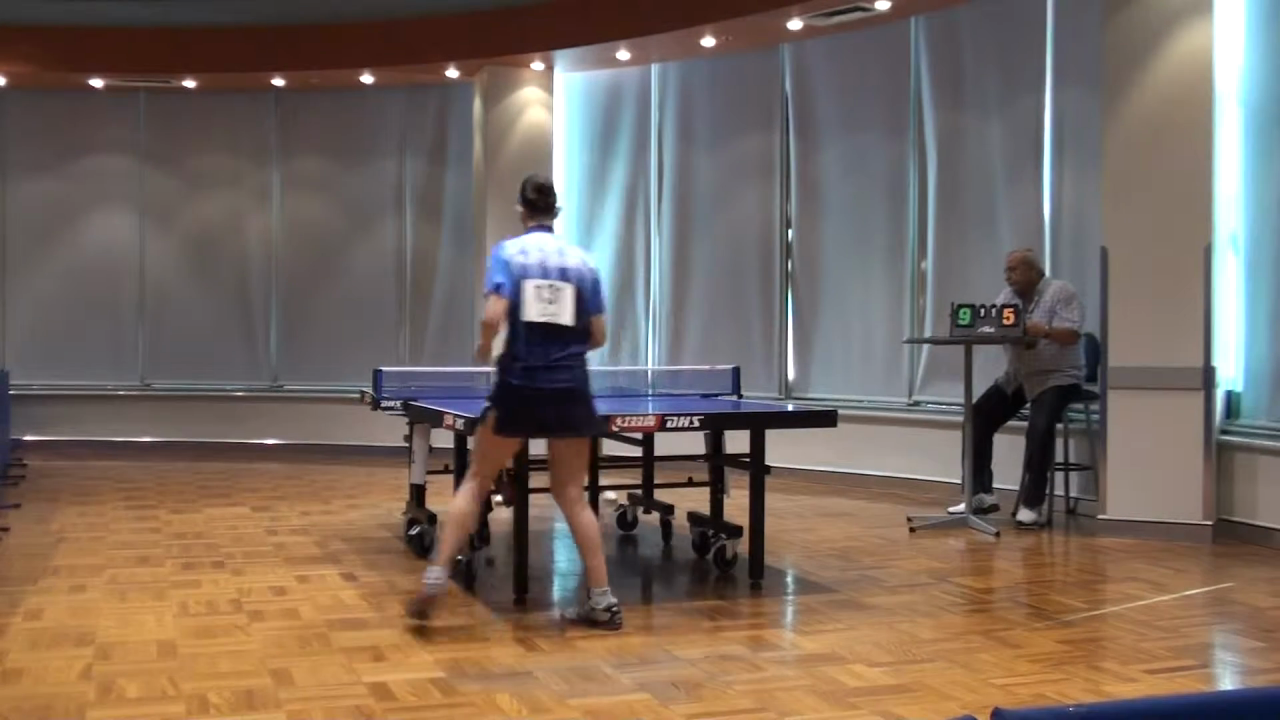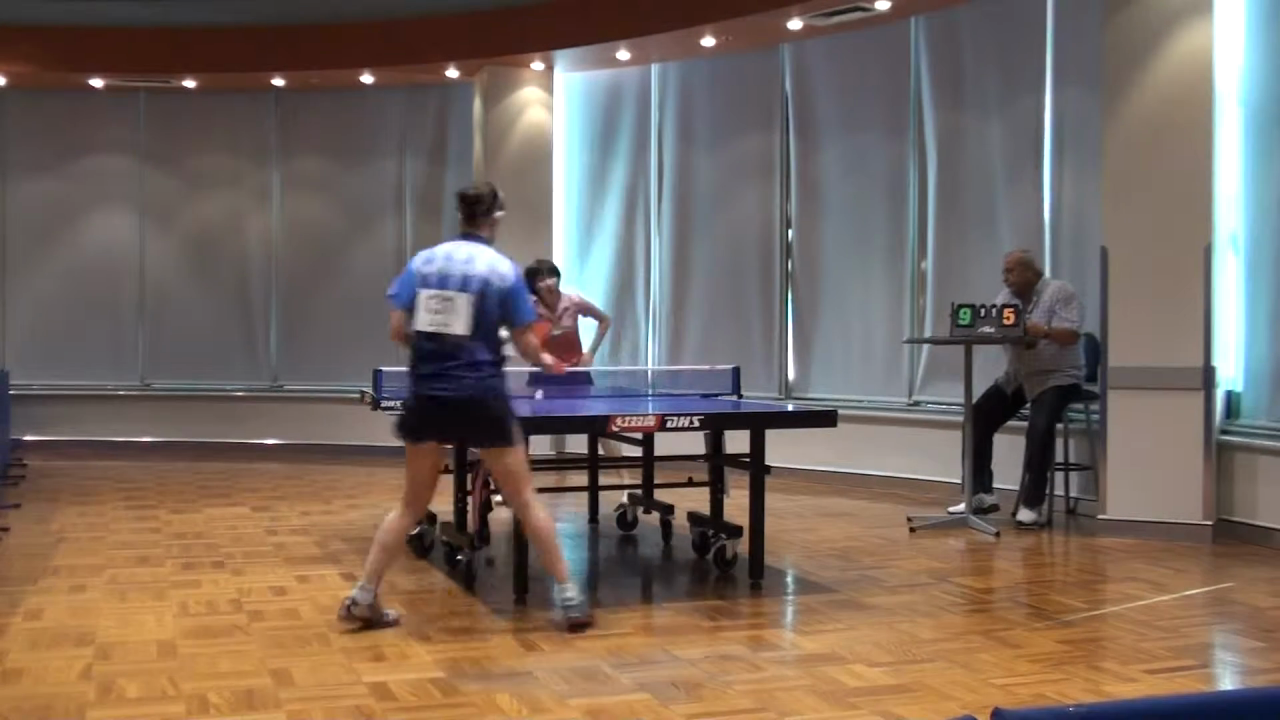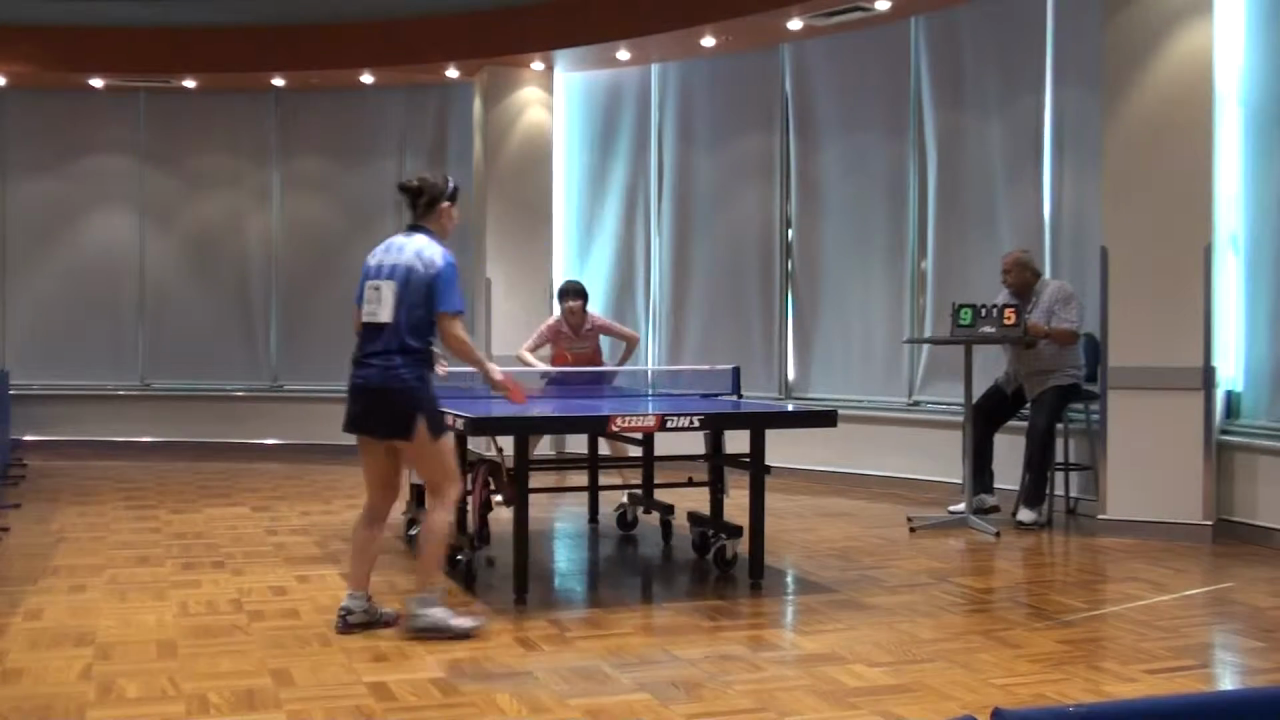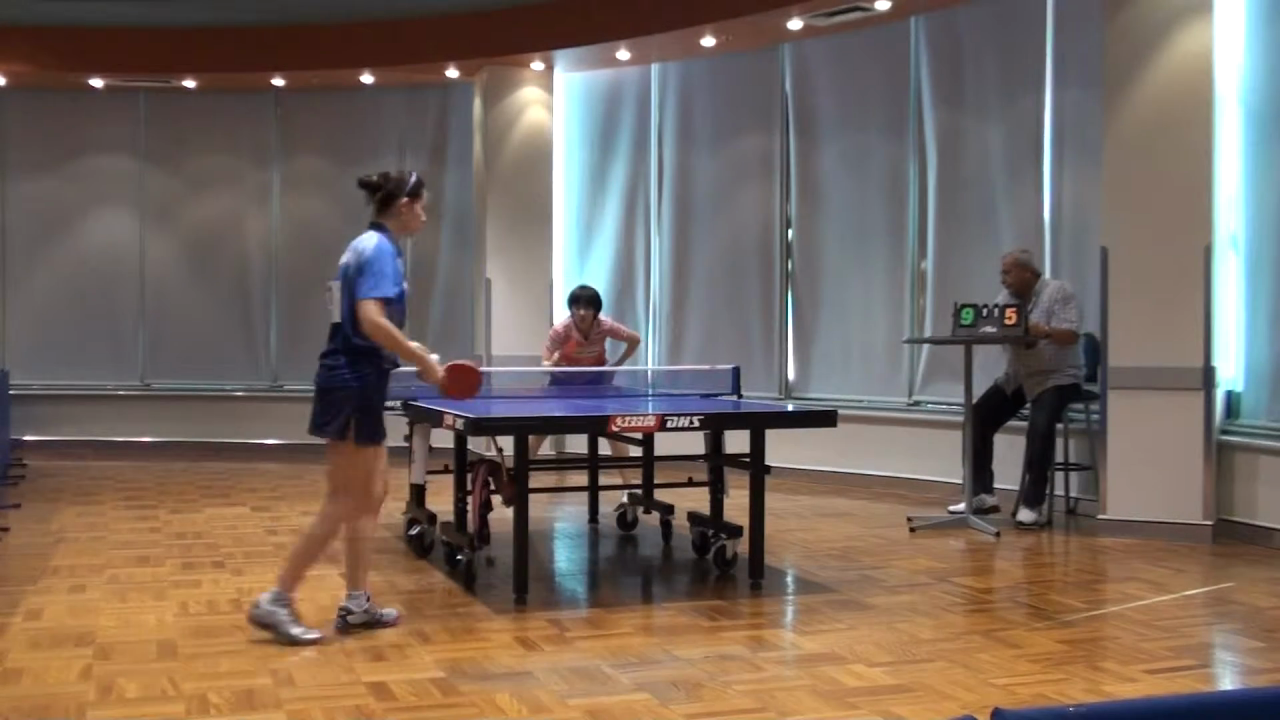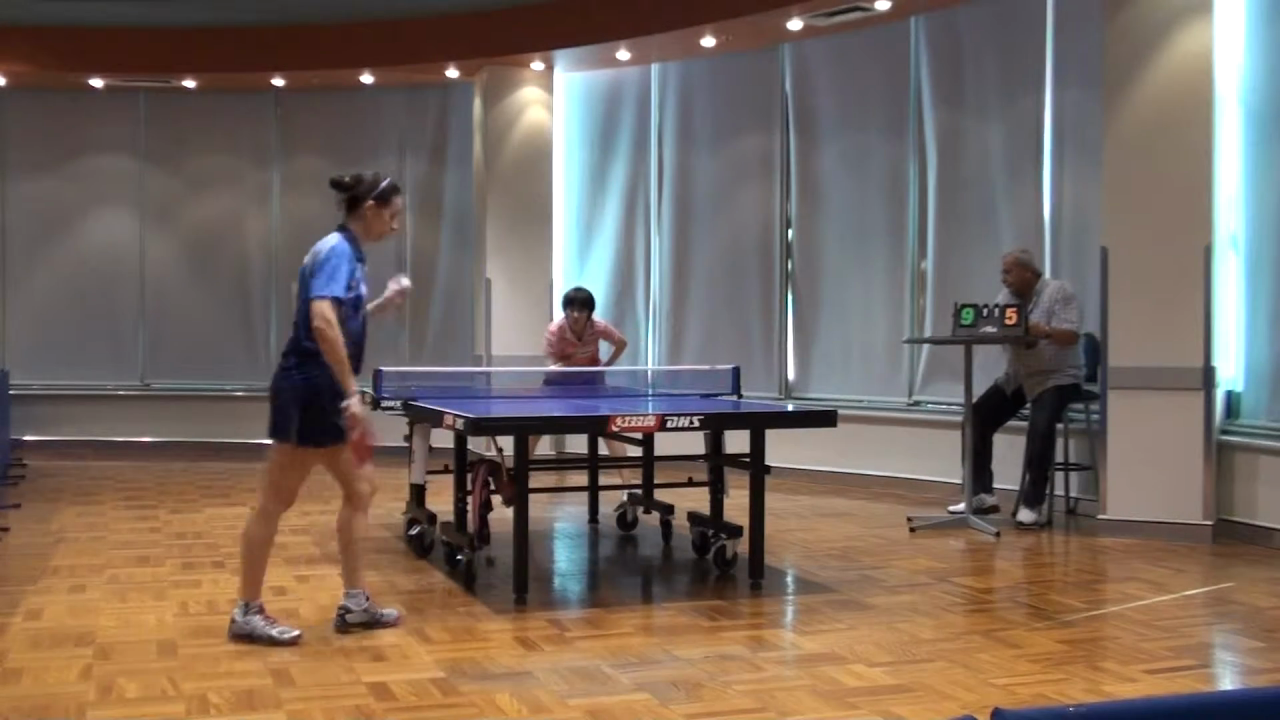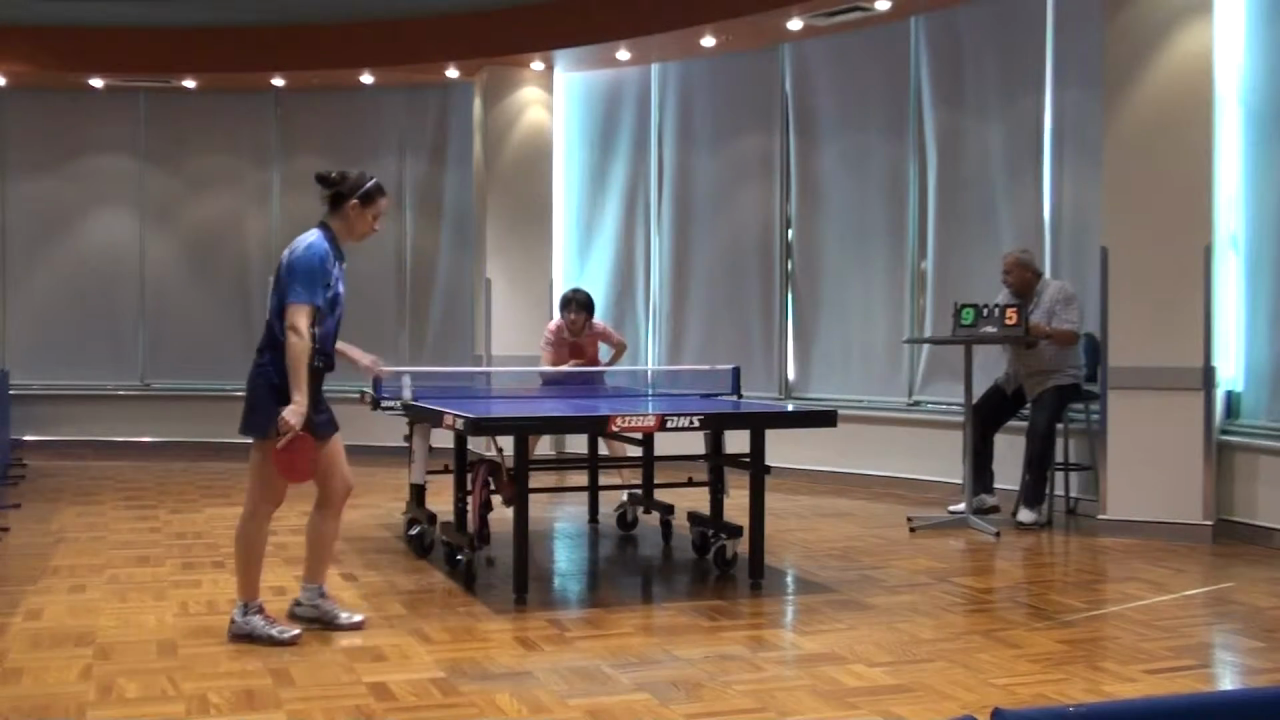
dt=0.2s
person 1, frame 1
left shoulder: (508, 252)
right shoulder: (583, 261)
left elbow: (493, 317)
right elbow: (598, 335)
left wrist: (485, 349)
left hip: (519, 385)
right hip: (571, 387)
left knee: (476, 483)
right knee: (573, 496)
left ankle: (436, 575)
right ankle: (603, 601)
person 1, frame 2
left shoulder: (422, 261)
right shoulder: (505, 270)
left elbow: (397, 329)
right elbow: (526, 344)
right wrist: (546, 362)
left hip: (429, 394)
right hip: (481, 394)
left knee: (412, 503)
right knee: (525, 498)
left ankle: (363, 598)
right ankle: (568, 596)
person 1, frame 3
left shoulder: (379, 253)
right shoulder: (438, 260)
left elbow: (361, 322)
right elbow: (451, 334)
right wrist: (488, 369)
left hip: (367, 383)
right hip: (405, 384)
left knee: (379, 500)
right knee: (445, 492)
left ankle: (356, 604)
right ankle: (427, 605)
person 1, frame 4
left shoulder: (369, 247)
right shoulder: (380, 250)
right elbow: (371, 321)
left wrist: (407, 350)
right wrist: (421, 360)
left hip: (348, 383)
right hip: (355, 386)
left knee: (372, 494)
right knee: (345, 504)
left ankle: (357, 604)
right ankle: (275, 601)
person 1, frame 5
left shoulder: (346, 253)
right shoulder: (336, 251)
right elbow: (322, 323)
left wrist: (385, 301)
right wrist: (351, 391)
left hip: (322, 392)
right hip: (307, 391)
left knee: (360, 490)
right knee: (274, 503)
left ankle: (355, 603)
right ankle: (247, 613)
person 1, frame 6
left shoulder: (326, 251)
right shoulder: (313, 250)
right elbow: (295, 329)
left wrist: (350, 353)
right wrist: (297, 400)
left hip: (299, 390)
right hip: (280, 389)
left knee: (338, 487)
right knee: (264, 502)
left ankle: (311, 597)
right ankle: (246, 613)
person 2, frame 1
left shoulder: (1062, 292)
right shoulder: (1008, 296)
left elbow: (1072, 335)
left wrist: (1044, 331)
left hip: (1057, 378)
right hip: (1017, 377)
left knee: (1039, 428)
right knee: (977, 418)
left ankle: (1032, 504)
right ankle: (982, 494)
person 2, frame 2
left shoulder: (1060, 292)
right shoulder: (1007, 296)
left elbow: (1071, 335)
left wrist: (1044, 331)
left hip: (1057, 378)
right hip: (1017, 377)
left knee: (1039, 428)
right knee: (977, 418)
left ankle: (1032, 504)
right ankle: (982, 494)
person 2, frame 3
left shoulder: (1059, 292)
right shoulder: (1007, 297)
left elbow: (1071, 335)
left wrist: (1044, 331)
left hip: (1057, 378)
right hip: (1017, 377)
left knee: (1039, 428)
right knee: (977, 418)
left ankle: (1033, 504)
right ankle: (983, 494)
person 2, frame 4
left shoulder: (1059, 292)
right shoulder: (1006, 297)
left elbow: (1071, 336)
left wrist: (1044, 331)
left hip: (1057, 378)
right hip: (1017, 377)
left knee: (1040, 428)
right knee: (977, 418)
left ankle: (1033, 505)
right ankle: (982, 494)
person 2, frame 5
left shoulder: (1059, 292)
right shoulder: (1007, 296)
left elbow: (1071, 336)
left wrist: (1044, 331)
left hip: (1057, 378)
right hip: (1017, 377)
left knee: (1040, 428)
right knee: (977, 418)
left ankle: (1033, 504)
right ankle: (982, 494)
person 2, frame 6
left shoulder: (1060, 292)
right shoulder: (1007, 297)
left elbow: (1072, 337)
left wrist: (1045, 332)
left hip: (1057, 378)
right hip: (1017, 377)
left knee: (1040, 428)
right knee: (978, 418)
left ankle: (1033, 504)
right ankle: (983, 494)
